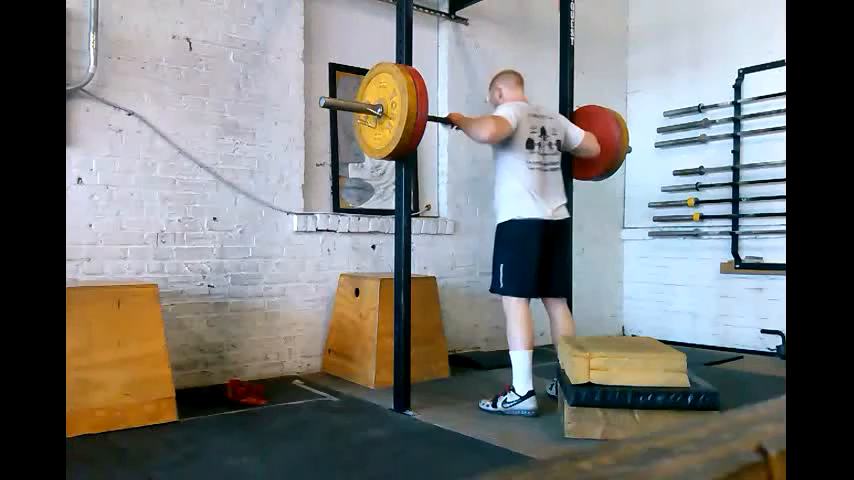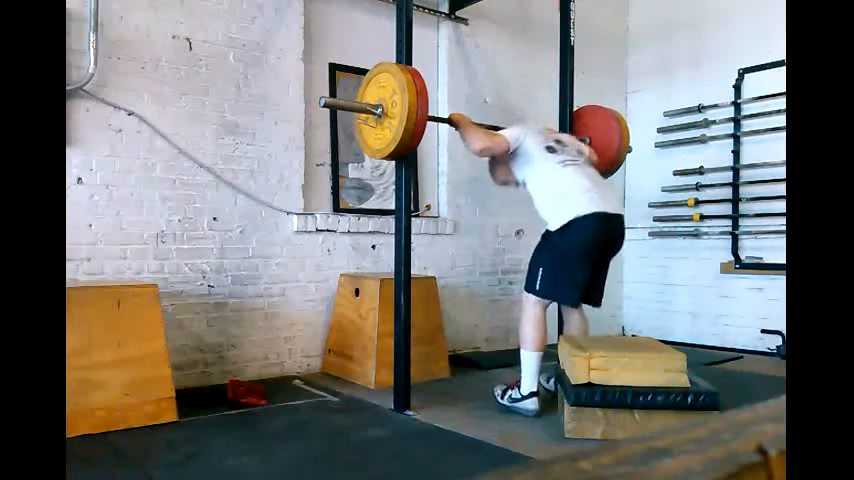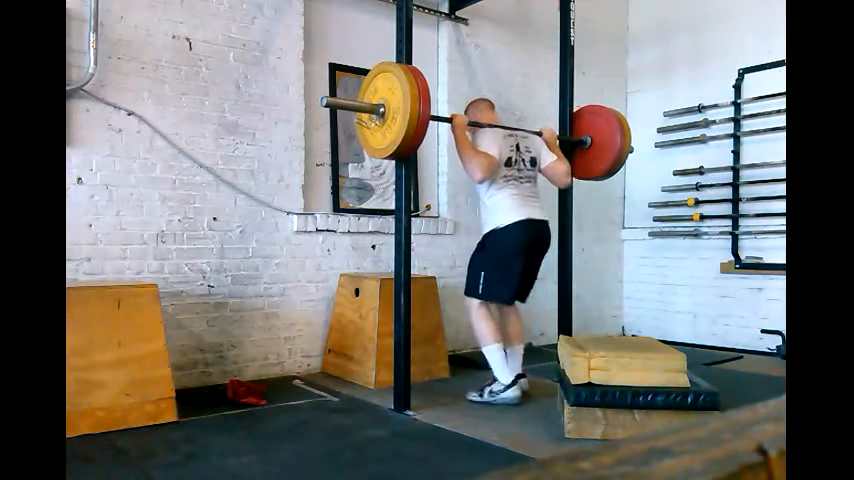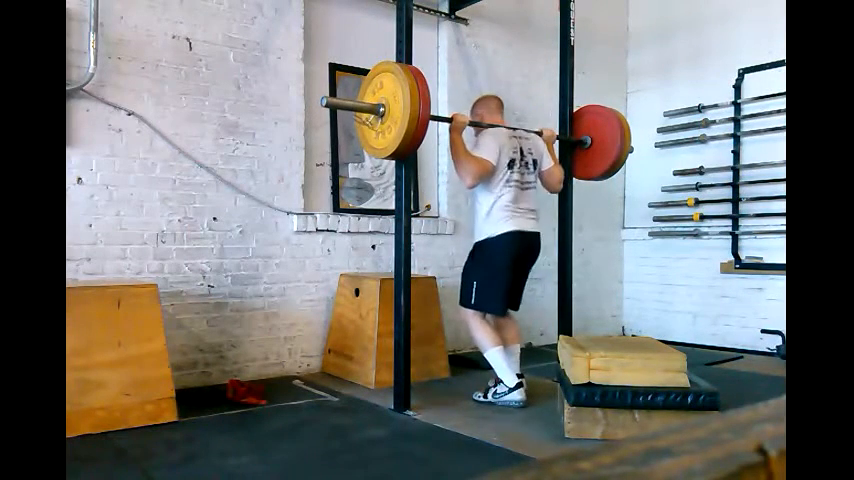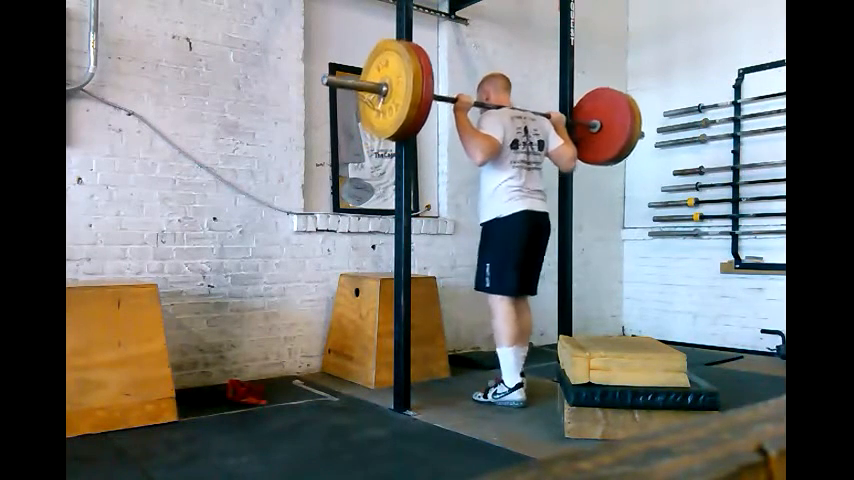
dt=1s
person 1, frame 1
left shoulder: (511, 111)
right shoulder: (554, 118)
left elbow: (487, 132)
right elbow: (593, 148)
left wrist: (459, 120)
left hip: (522, 221)
right hip: (557, 221)
left knee: (515, 302)
right knee: (556, 302)
left ankle: (522, 393)
person 1, frame 2
left shoulder: (517, 137)
right shoulder: (556, 139)
left elbow: (480, 145)
right elbow: (593, 157)
left wrist: (460, 122)
left hip: (578, 224)
right hip: (611, 222)
left knee: (534, 302)
right knee: (571, 303)
left ankle: (526, 392)
person 1, frame 3
left shoulder: (487, 136)
right shoulder: (531, 139)
left elbow: (479, 172)
right elbow: (564, 178)
left wrist: (459, 131)
right wrist: (552, 143)
left hip: (507, 231)
right hip: (538, 229)
left knee: (477, 303)
right knee: (505, 302)
left ankle: (504, 383)
right ankle: (515, 376)
person 1, frame 4
left shoulder: (490, 137)
right shoulder: (533, 140)
left elbow: (470, 177)
right elbow: (556, 182)
left wrist: (455, 132)
right wrist: (549, 144)
left hip: (498, 238)
right hip: (528, 237)
left knee: (473, 313)
right knee: (498, 310)
left ankle: (510, 386)
right ankle: (513, 376)
person 1, frame 5
left shoulder: (494, 117)
right shoulder: (539, 122)
left elbow: (480, 154)
right elbow: (568, 162)
left wrist: (460, 112)
right wrist: (559, 126)
left hip: (507, 217)
right hip: (537, 216)
left knee: (500, 299)
right knee: (518, 298)
left ankle: (510, 386)
right ankle: (515, 372)
